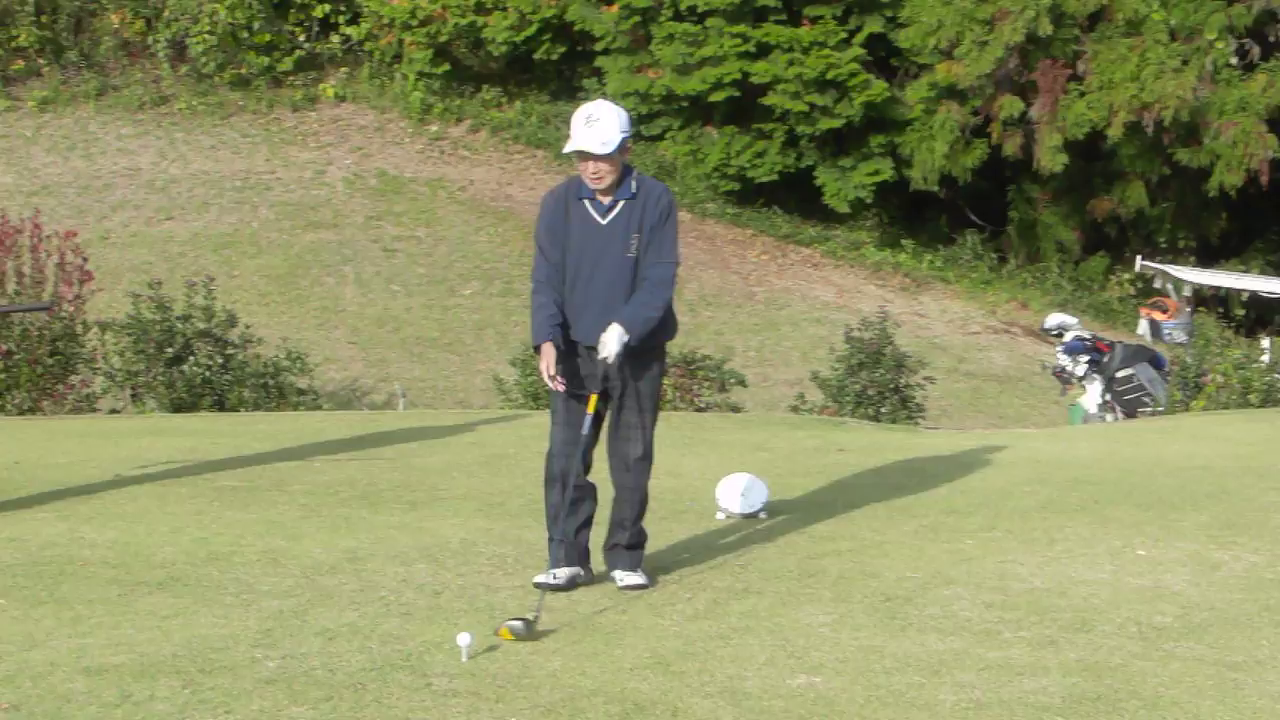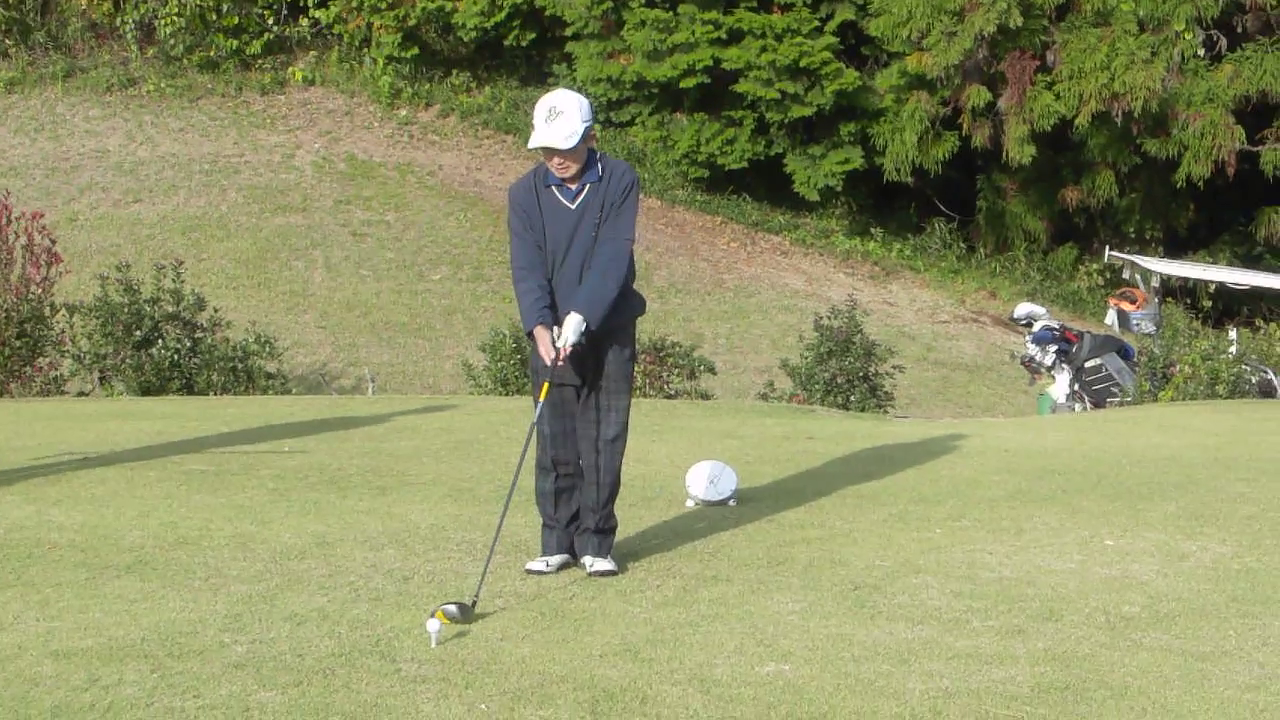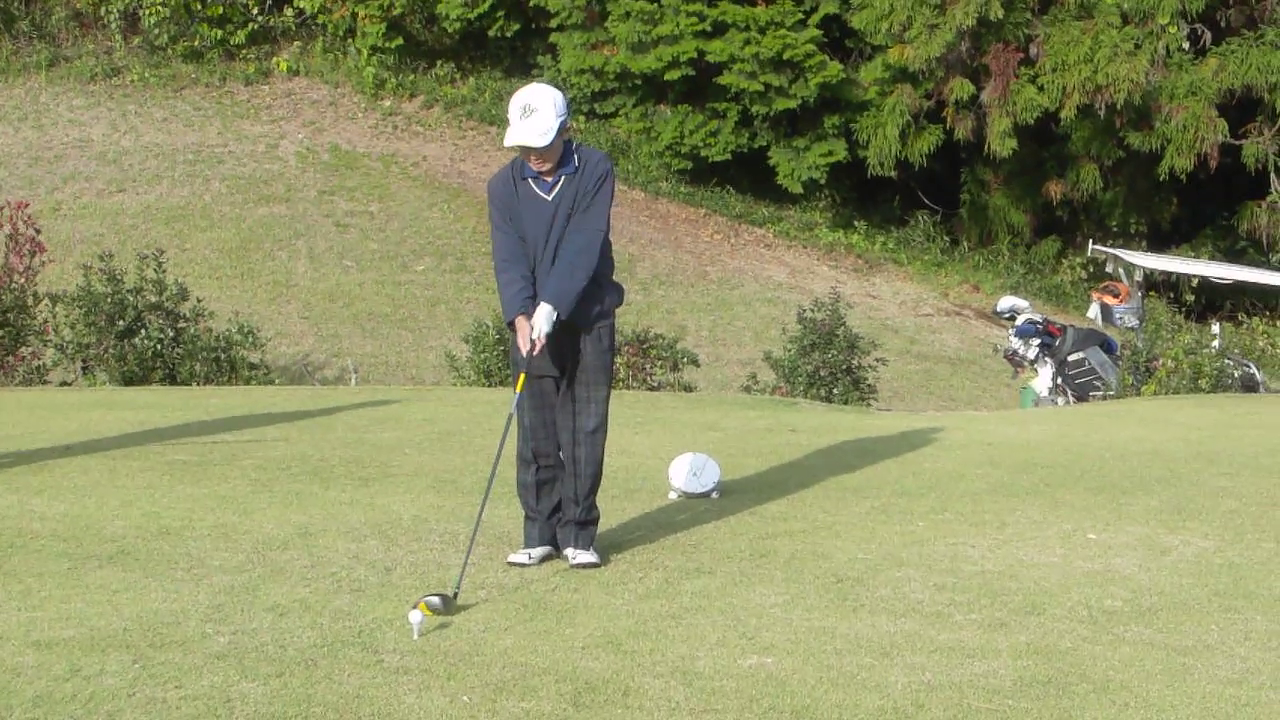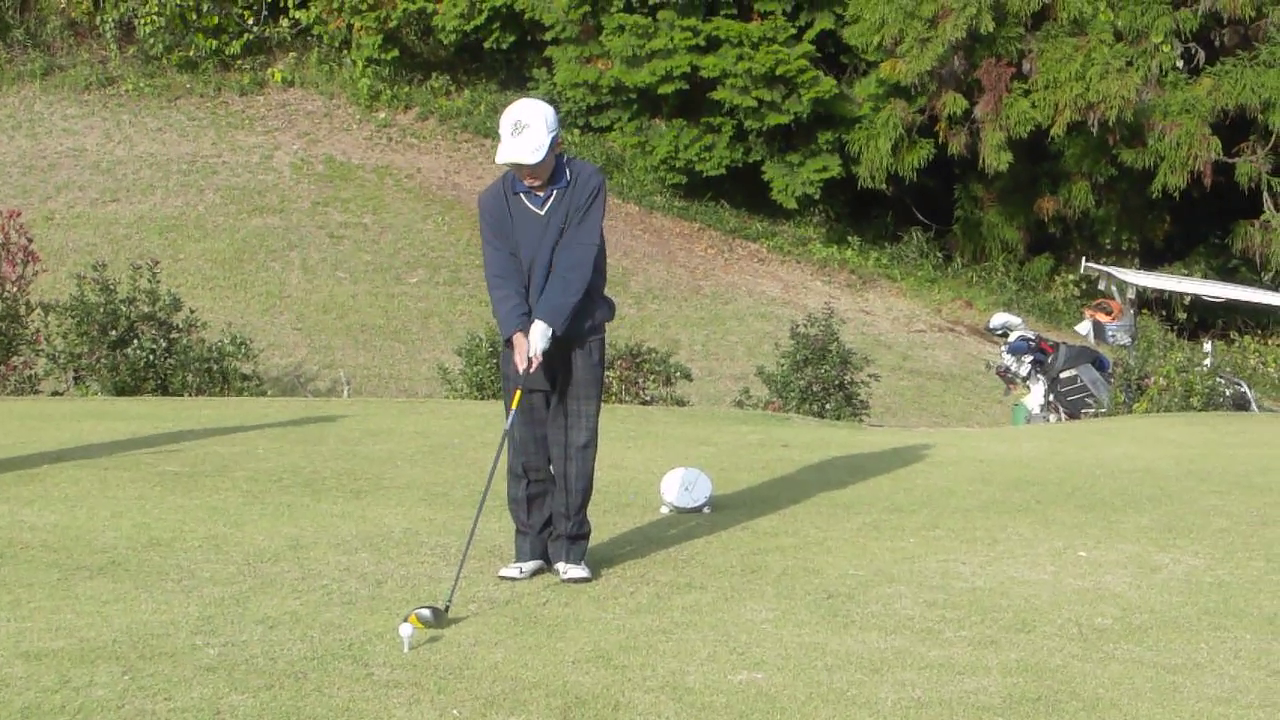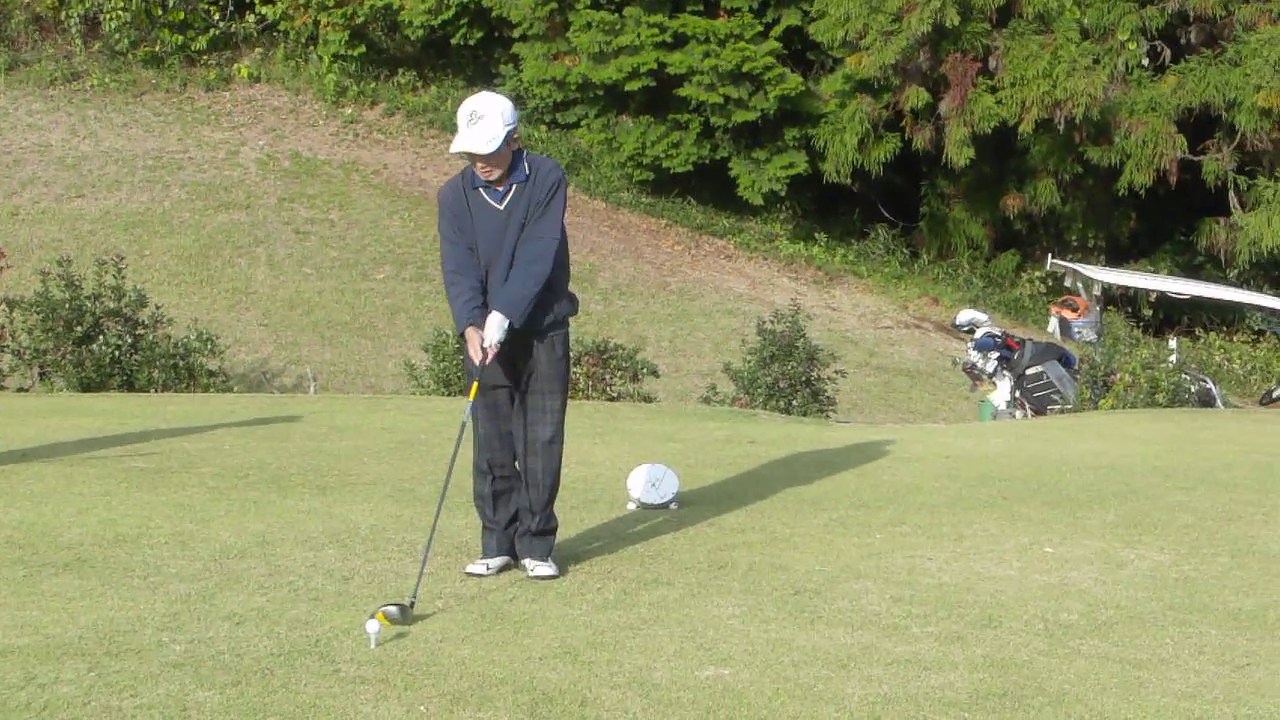
dt=0.4s
person 1, frame 1
left shoulder: (655, 200)
right shoulder: (557, 203)
left elbow: (660, 277)
right elbow: (547, 278)
left wrist: (624, 328)
right wrist: (547, 341)
left hip: (638, 349)
right hip: (575, 349)
left knee: (632, 458)
right knee: (565, 456)
left ankle: (626, 556)
right ankle: (568, 557)
person 1, frame 2
left shoulder: (620, 181)
right shoulder: (525, 192)
left elbow: (612, 257)
right elbow: (527, 267)
left wrist: (581, 317)
right wrist: (539, 326)
left hip: (610, 332)
right hip: (552, 334)
left knee: (604, 440)
right knee: (555, 443)
left ankle: (595, 542)
right ankle: (558, 541)
person 1, frame 3
left shoulder: (595, 170)
right shoulder: (503, 185)
left elbow: (582, 248)
right elbow: (509, 258)
left wrist: (552, 308)
right wrist: (521, 317)
left hip: (588, 321)
right hip: (532, 324)
left knee: (584, 432)
right knee: (536, 434)
left ankle: (577, 533)
right ankle: (540, 533)
person 1, frame 4
left shoulder: (587, 184)
right shoulder: (495, 200)
left elbow: (577, 263)
right elbow: (502, 274)
left wrist: (546, 325)
right wrist: (518, 333)
left hip: (579, 336)
right hip: (523, 340)
left knee: (575, 447)
right knee: (526, 449)
left ankle: (568, 548)
right ankle: (531, 547)
person 1, frame 5
left shoulder: (546, 179)
right shoulder: (454, 195)
left elbow: (536, 260)
right elbow: (458, 268)
left wrist: (500, 318)
right wrist: (471, 326)
left hip: (543, 330)
right hip: (486, 333)
left knee: (542, 443)
right knee: (492, 445)
left ankle: (537, 545)
right ankle: (498, 544)
